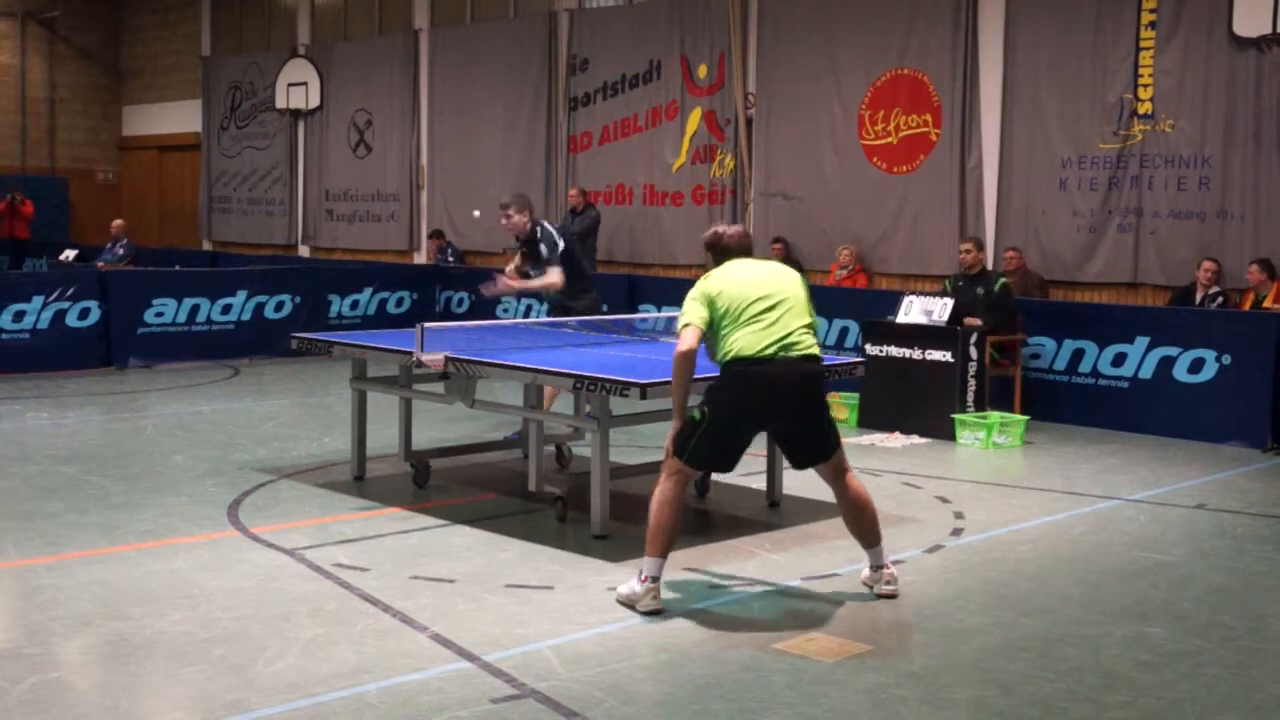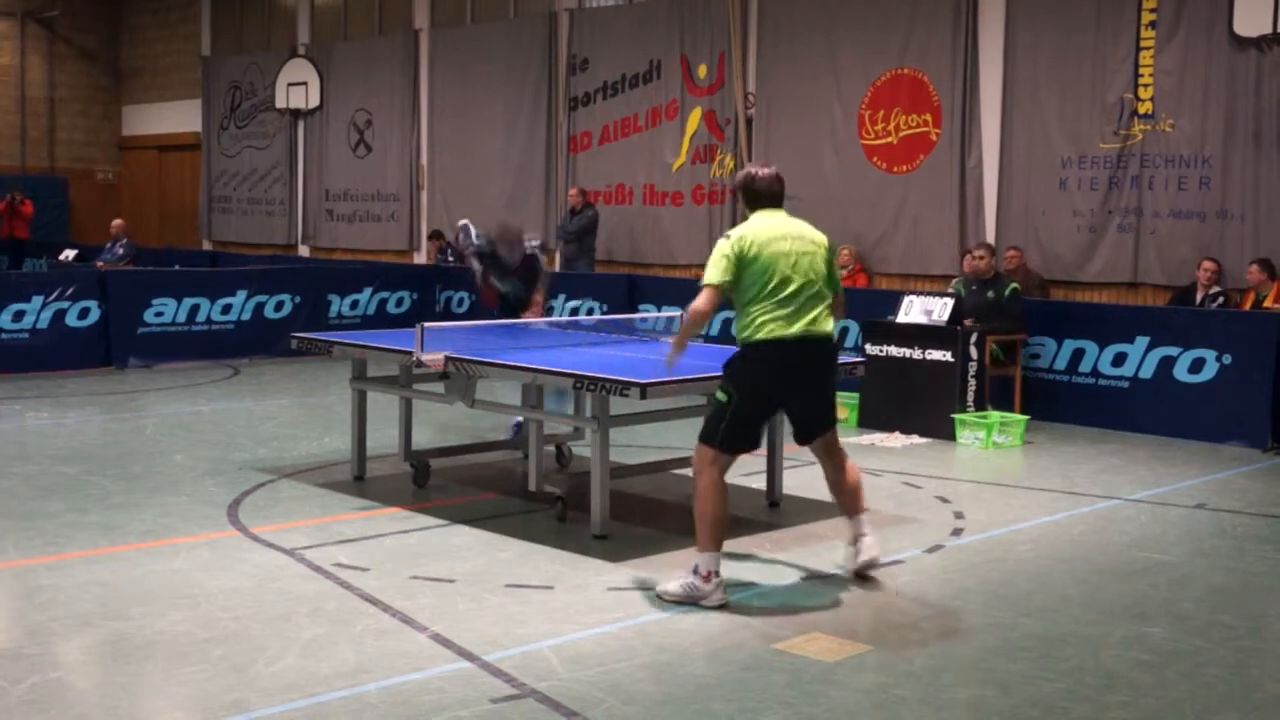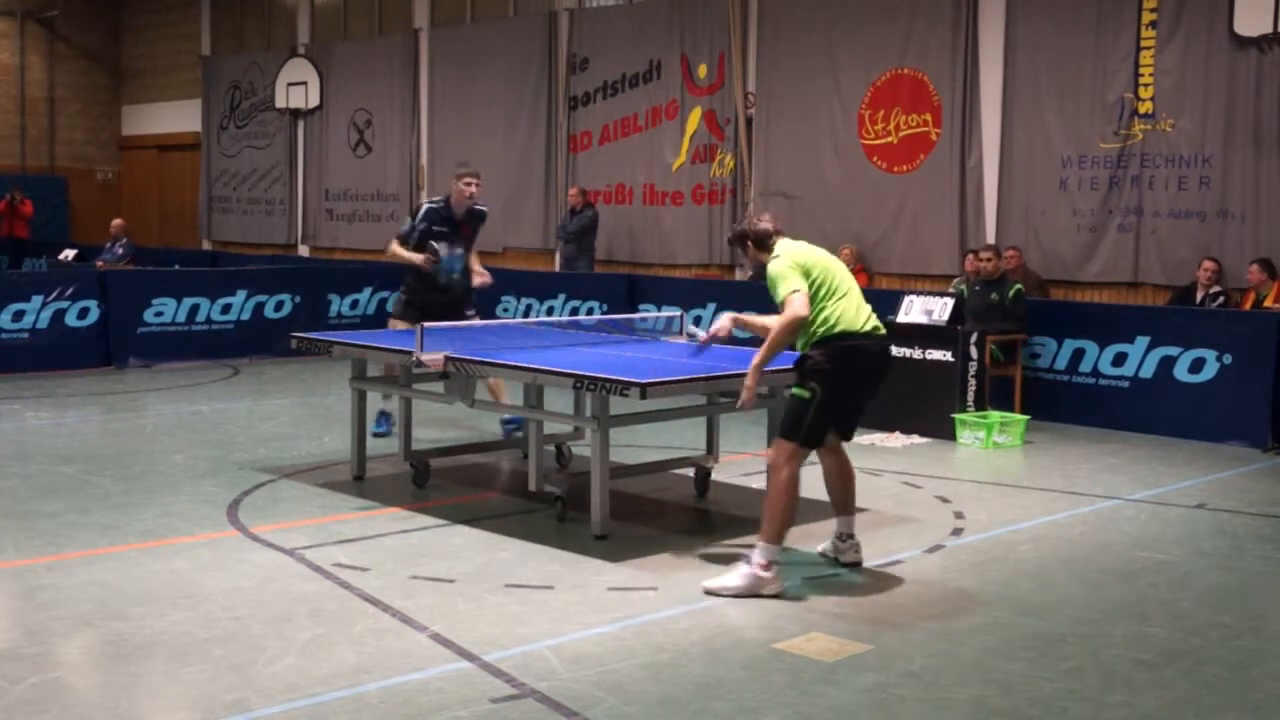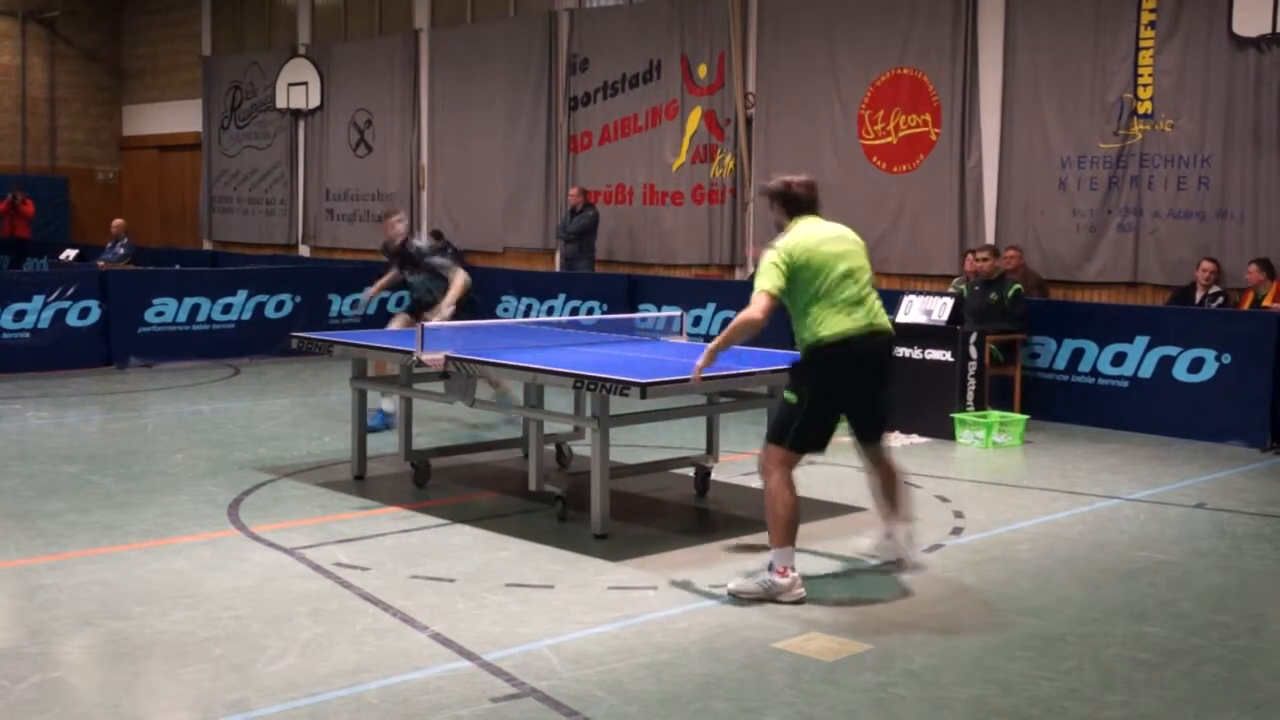
dt=0.5s
person 1, frame 1
left shoulder: (707, 285)
right shoulder: (787, 274)
left elbow: (686, 349)
left wrist: (679, 416)
left hip: (745, 380)
right hip: (801, 377)
left knee: (675, 473)
right knee: (838, 472)
left ankle: (647, 584)
right ankle: (881, 570)
person 1, frame 2
left shoulder: (736, 239)
right shoulder: (816, 237)
left elbow: (703, 307)
right elbow: (837, 308)
left wrist: (677, 343)
left hip: (763, 357)
right hip: (818, 353)
left knee: (708, 463)
right knee: (830, 450)
left ankle: (707, 577)
right ankle: (862, 542)
person 1, frame 3
left shoulder: (781, 261)
right shoulder: (805, 252)
left elbow: (798, 315)
left wrist: (756, 365)
right wrist: (738, 320)
left hip: (839, 352)
right hip: (870, 348)
left knee: (784, 457)
right knee: (828, 443)
left ankle: (762, 568)
right ankle: (845, 542)
person 1, frame 4
left shoulder: (783, 249)
right shoulder: (849, 236)
left elbow: (756, 315)
left wrist: (712, 350)
left hip: (831, 356)
right hip: (876, 347)
left knee: (776, 462)
right knee: (874, 450)
left ankle: (783, 574)
right ankle: (897, 537)
person 2, frame 1
left shoulder: (545, 237)
right shoulder: (525, 236)
left elbow: (556, 281)
right elbow: (523, 256)
left wrist: (515, 286)
right wrist: (512, 268)
left hip: (579, 305)
right hip: (562, 306)
person 2, frame 2
left shoulder: (531, 252)
right shoulder: (479, 247)
right elbow: (463, 225)
left wrist: (536, 301)
right wrist: (479, 272)
left hip: (528, 306)
right hip: (504, 307)
left ankle: (525, 417)
person 2, frame 3
left shoulder: (479, 215)
right shoulder: (428, 211)
right elbow: (392, 249)
left wrist: (475, 269)
right wrist: (414, 258)
left hip: (456, 297)
right hip: (417, 295)
left ankle: (507, 414)
right ankle: (385, 412)
person 2, frame 4
left shoulder: (420, 248)
right shoulder: (391, 249)
left elbow: (460, 276)
left wrist: (447, 306)
right wrist: (377, 288)
left hip: (455, 308)
right hip: (423, 306)
left ankle: (506, 401)
right ankle: (386, 410)
